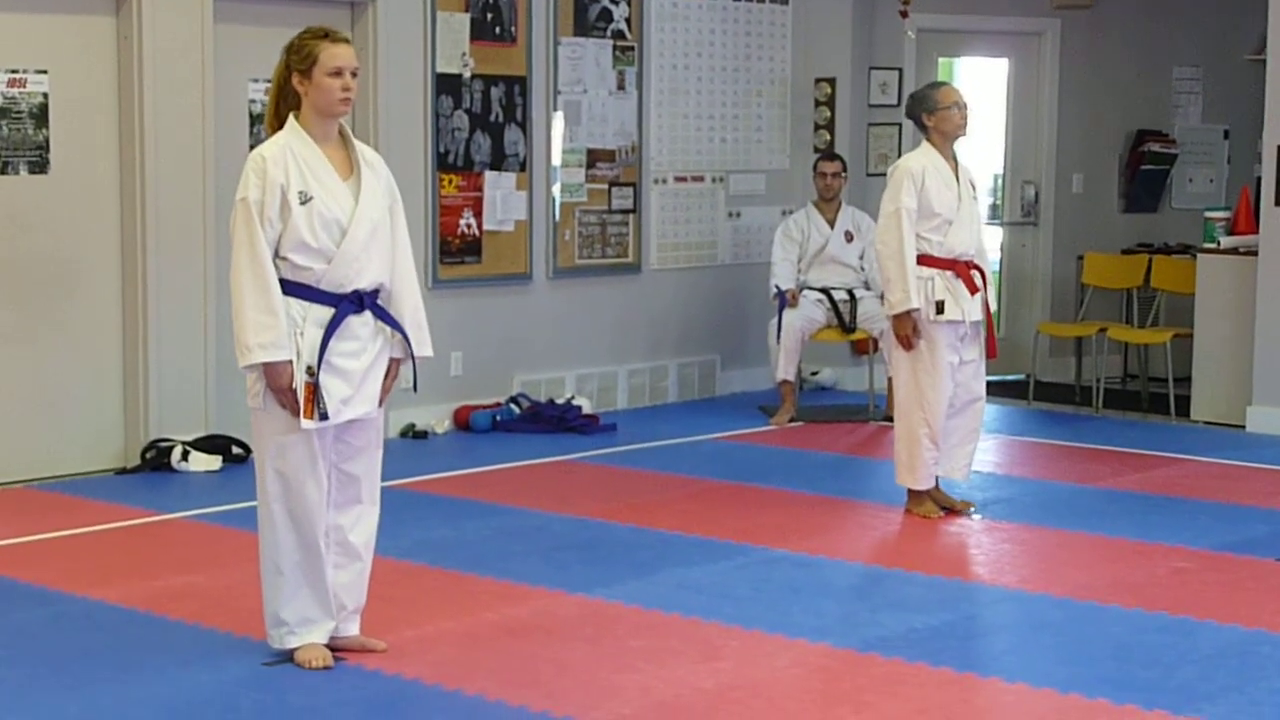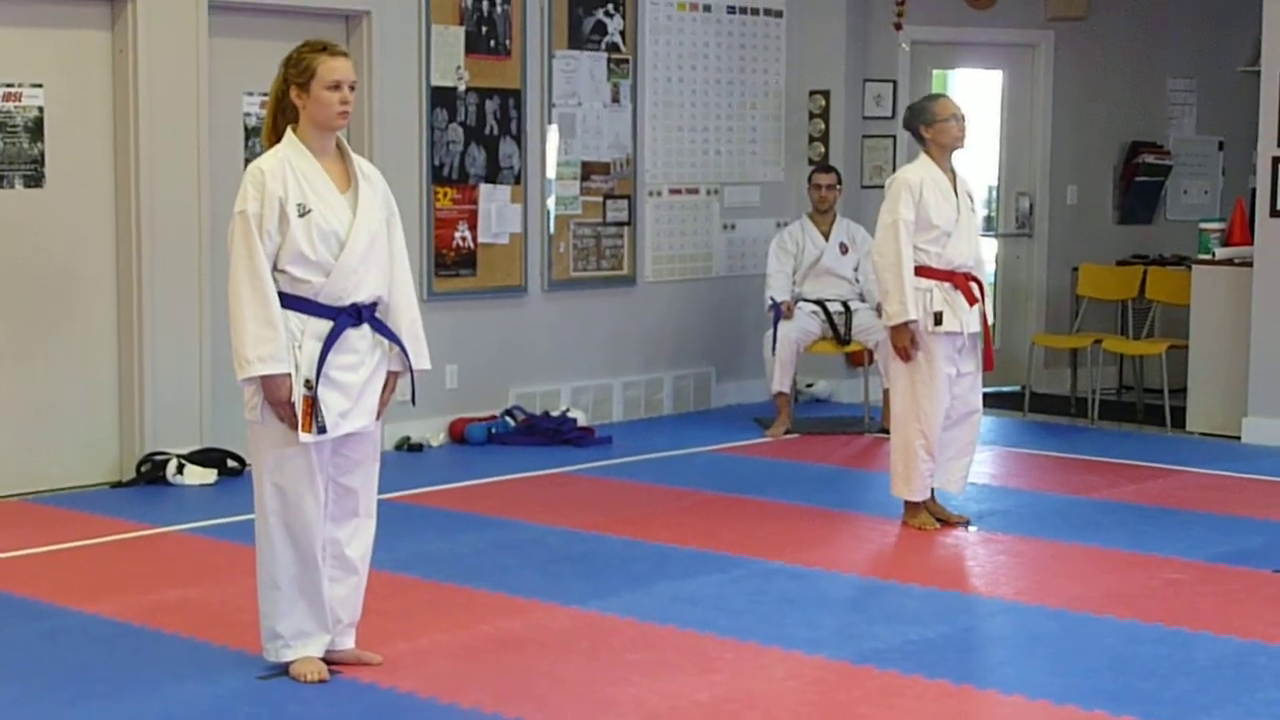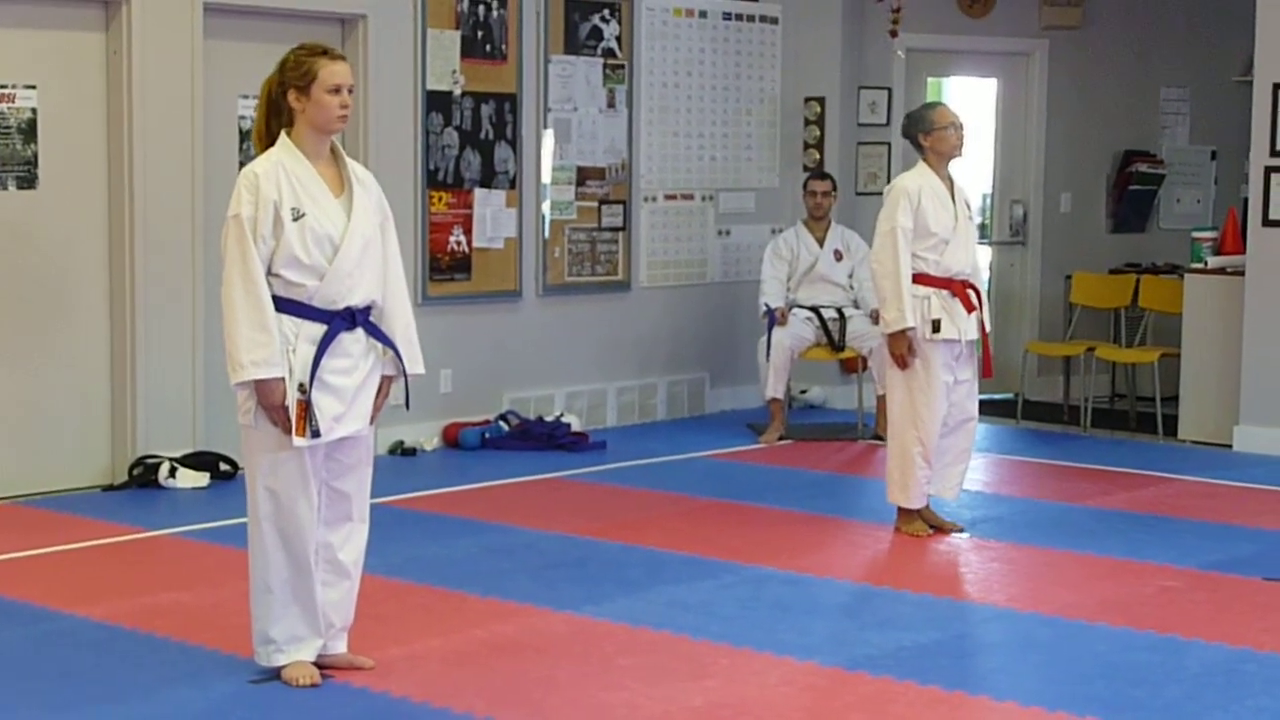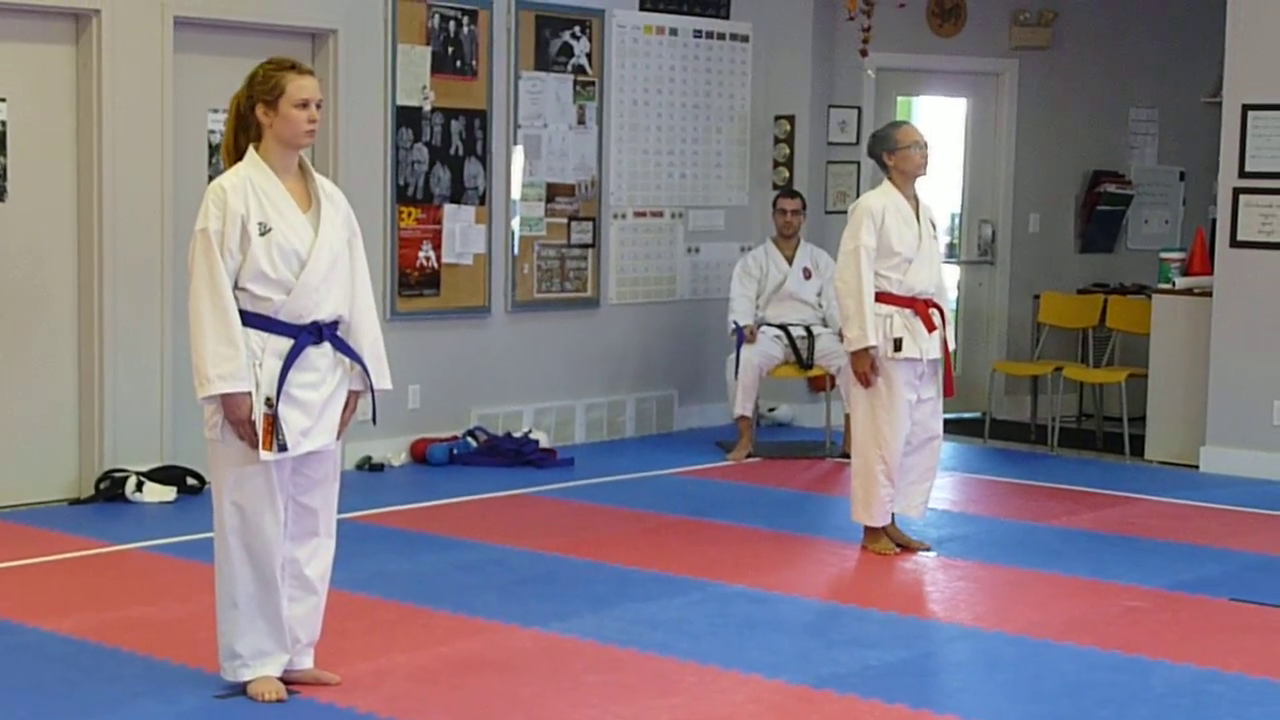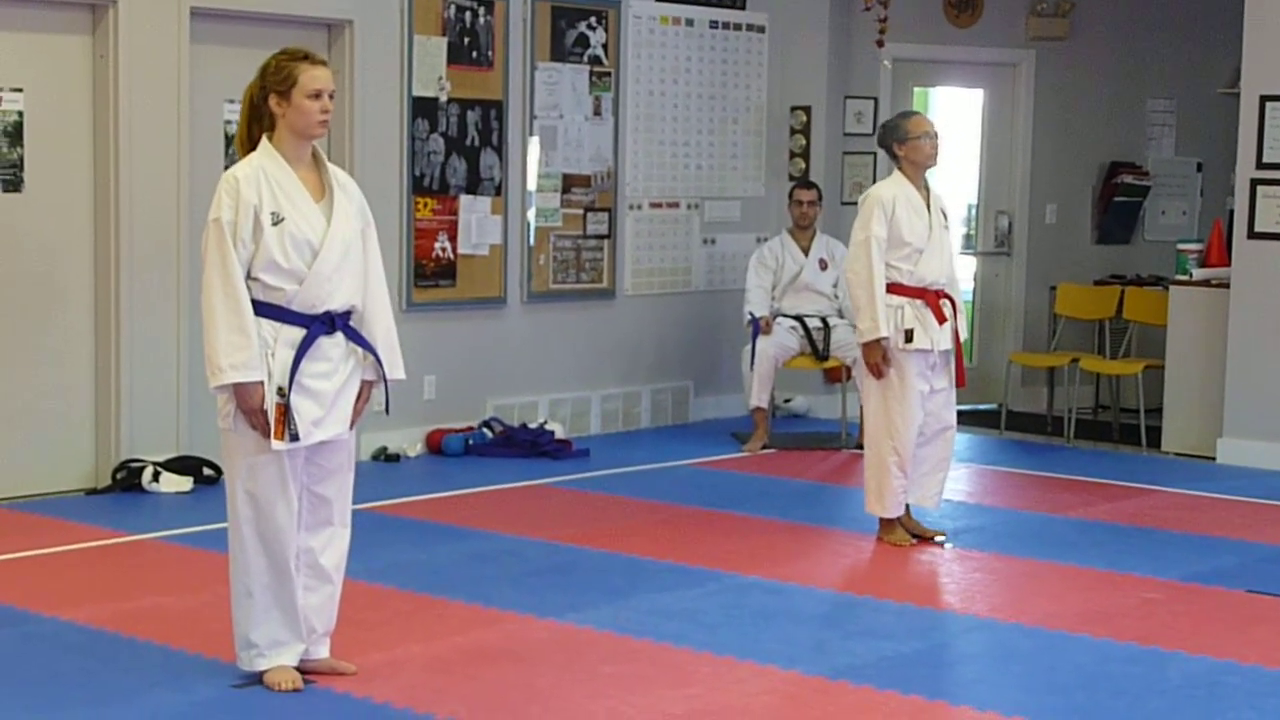
dt=0.5s
person 1, frame 1
left shoulder: (372, 165)
right shoulder: (271, 163)
left elbow: (395, 258)
right elbow: (254, 266)
left wrist: (395, 344)
right wrist: (273, 356)
left hip: (361, 341)
right hip: (301, 339)
left knee: (355, 487)
right knee: (298, 488)
left ankle: (340, 619)
right ankle: (301, 627)
person 1, frame 2
left shoulder: (368, 178)
right shoulder: (268, 176)
left elbow: (393, 270)
right elbow: (252, 278)
left wrist: (394, 358)
right wrist: (270, 367)
left hip: (358, 354)
right hip: (297, 352)
left knee: (351, 502)
right knee: (295, 502)
left ankle: (336, 632)
right ankle: (296, 641)
person 1, frame 3
left shoulder: (362, 182)
right shoulder: (263, 180)
left elbow: (386, 274)
right elbow: (246, 282)
left wrist: (387, 361)
right wrist: (265, 373)
left hip: (352, 359)
right hip: (292, 356)
left knee: (344, 506)
right knee: (289, 506)
left ankle: (328, 637)
right ankle: (288, 645)
person 1, frame 4
left shoulder: (330, 198)
right shoulder: (231, 194)
left elbow: (354, 290)
right elbow: (213, 296)
left wrist: (355, 377)
right wrist: (231, 387)
left hip: (318, 374)
right hip: (258, 371)
left knee: (310, 521)
right knee: (254, 521)
left ankle: (293, 652)
right ankle: (253, 660)
person 1, frame 5
left shoulder: (343, 188)
right shoulder: (244, 184)
left elbow: (368, 279)
right elbow: (226, 286)
left wrist: (368, 366)
right wrist: (244, 377)
left hip: (332, 364)
right hip: (272, 360)
left knee: (326, 510)
right knee: (269, 510)
left ankle: (310, 641)
right ankle: (270, 649)
person 2, frame 1
left shoulder: (963, 172)
right shoulder: (911, 169)
right elbow: (893, 241)
left wrist: (982, 297)
right wrist: (902, 307)
left hip: (965, 295)
right hip: (930, 294)
left knee: (967, 395)
right knee: (927, 395)
left ankle: (937, 485)
right ankle: (917, 491)
person 2, frame 2
left shoulder: (961, 184)
right shoulder: (909, 180)
right elbow: (891, 252)
left wrist: (980, 309)
right wrist: (900, 317)
left hip: (963, 307)
right hip: (927, 306)
left knee: (963, 406)
right knee: (923, 406)
left ankle: (931, 497)
right ankle: (913, 503)
person 2, frame 3
left shoulder: (957, 191)
right shoulder: (907, 188)
right elbow: (889, 259)
left wrist: (977, 316)
right wrist: (898, 325)
left hip: (960, 314)
right hip: (925, 313)
left knee: (959, 415)
right knee: (920, 414)
left ankle: (926, 504)
right ankle: (908, 509)
person 2, frame 4
left shoulder: (924, 211)
right shoulder: (872, 207)
right elbow: (852, 278)
left wrist: (942, 335)
right wrist: (861, 343)
left hip: (924, 333)
right hip: (888, 332)
left knee: (923, 433)
right knee: (883, 432)
left ankle: (892, 522)
right ankle: (873, 528)
person 2, frame 5
left shoulder: (935, 200)
right shoulder: (882, 198)
right elbow: (863, 269)
left wrist: (953, 325)
right wrist: (873, 335)
left hip: (936, 324)
right hip: (900, 323)
left knee: (938, 423)
right knee: (897, 424)
left ankle: (908, 512)
right ankle: (888, 519)
person 3, frame 1
left shoulder: (862, 222)
right shoulder: (795, 223)
left elbow: (876, 264)
right elbow: (783, 263)
right wrist: (787, 289)
left hip: (856, 297)
right hip: (813, 297)
right knee: (785, 324)
left ankle: (895, 401)
right ankle: (788, 403)
person 3, frame 2
left shoulder: (856, 234)
right shoulder: (790, 236)
left elbow: (870, 276)
right elbow: (778, 275)
right wrist: (782, 300)
left hip: (850, 308)
right hip: (808, 309)
left knee: (891, 333)
right knee: (781, 336)
left ankle: (890, 413)
right ankle: (783, 415)
person 3, frame 3
left shoulder: (851, 241)
right shoulder: (785, 242)
left elbow: (865, 283)
right elbow: (772, 282)
left wrist: (876, 308)
right wrist: (777, 307)
left hip: (845, 315)
right hip: (802, 316)
left knee: (885, 339)
right knee: (776, 342)
left ankle: (883, 420)
right ankle: (777, 421)
person 3, frame 4
left shoulder: (820, 259)
right shoulder: (754, 260)
left elbow: (833, 301)
right elbow: (741, 300)
left wrist: (845, 327)
right wrist: (746, 325)
left hip: (813, 333)
right hip: (771, 334)
right knee: (745, 359)
left ankle: (852, 438)
right ankle: (745, 438)
person 3, frame 5
left shoulder: (836, 250)
right shoulder: (770, 251)
left elbow: (849, 292)
right elbow: (757, 290)
right wrist: (762, 315)
left hip: (829, 325)
right hip: (787, 325)
right knee: (760, 350)
right ankle: (760, 430)
